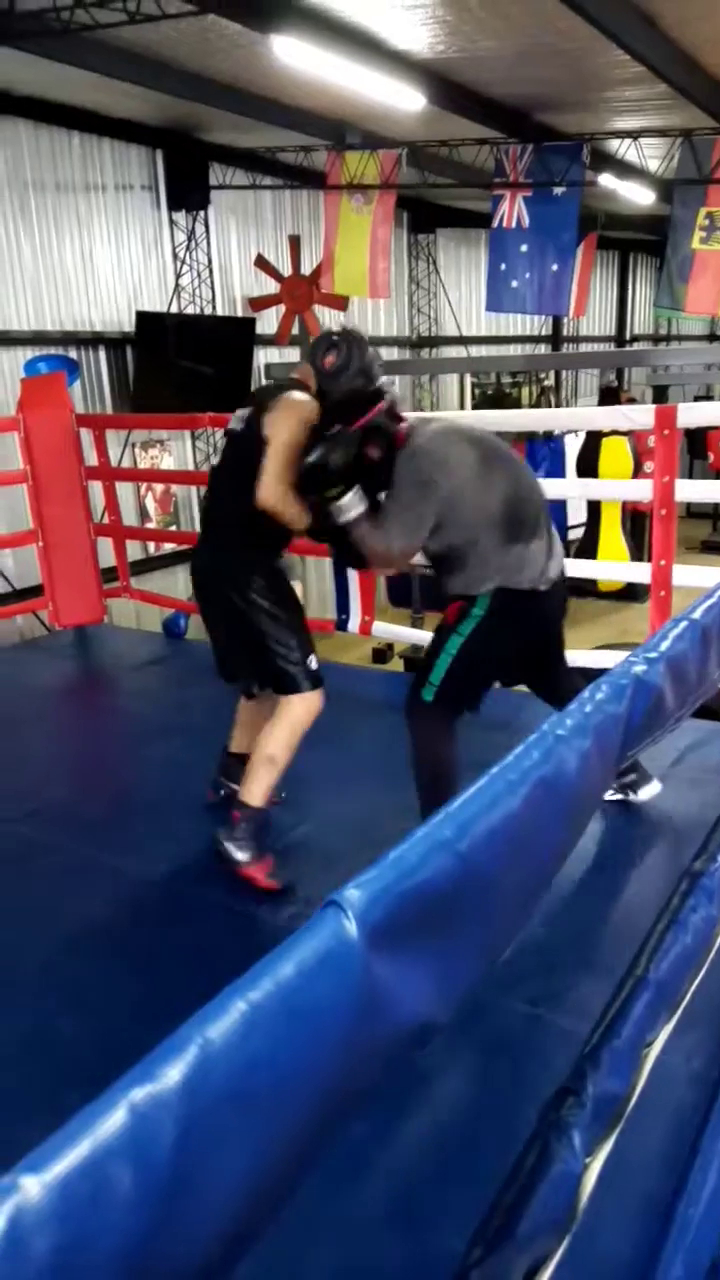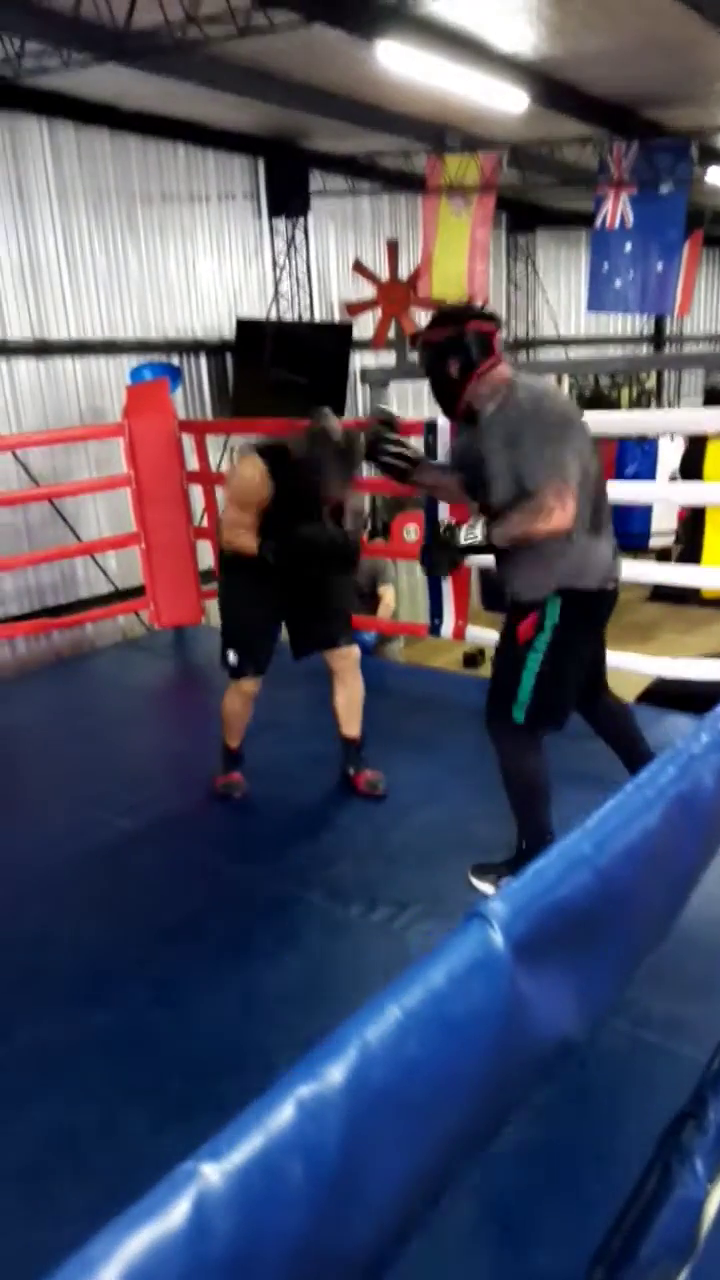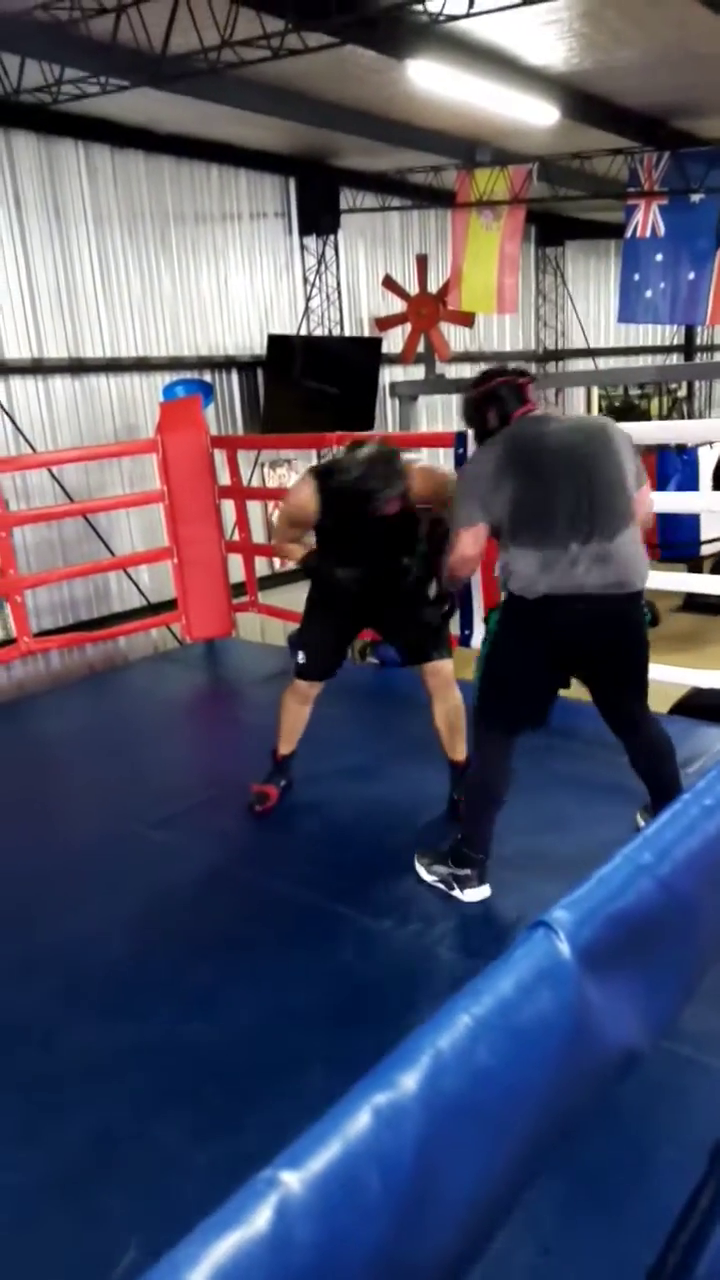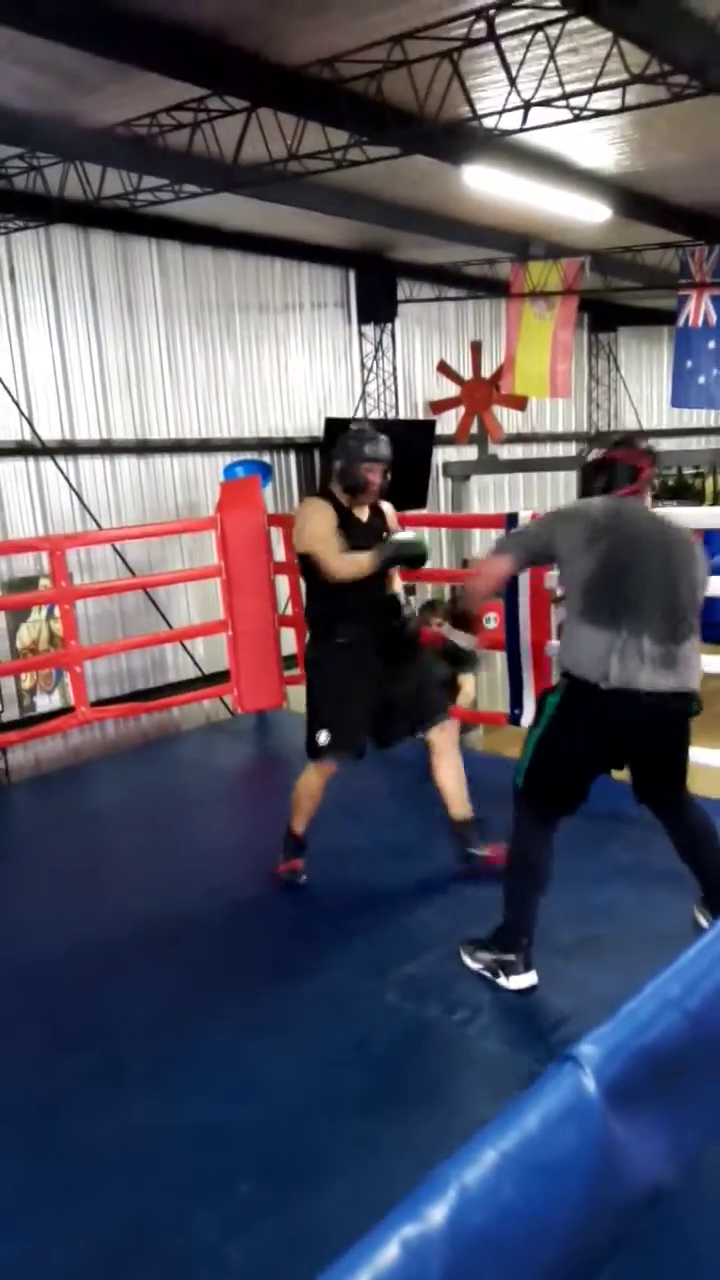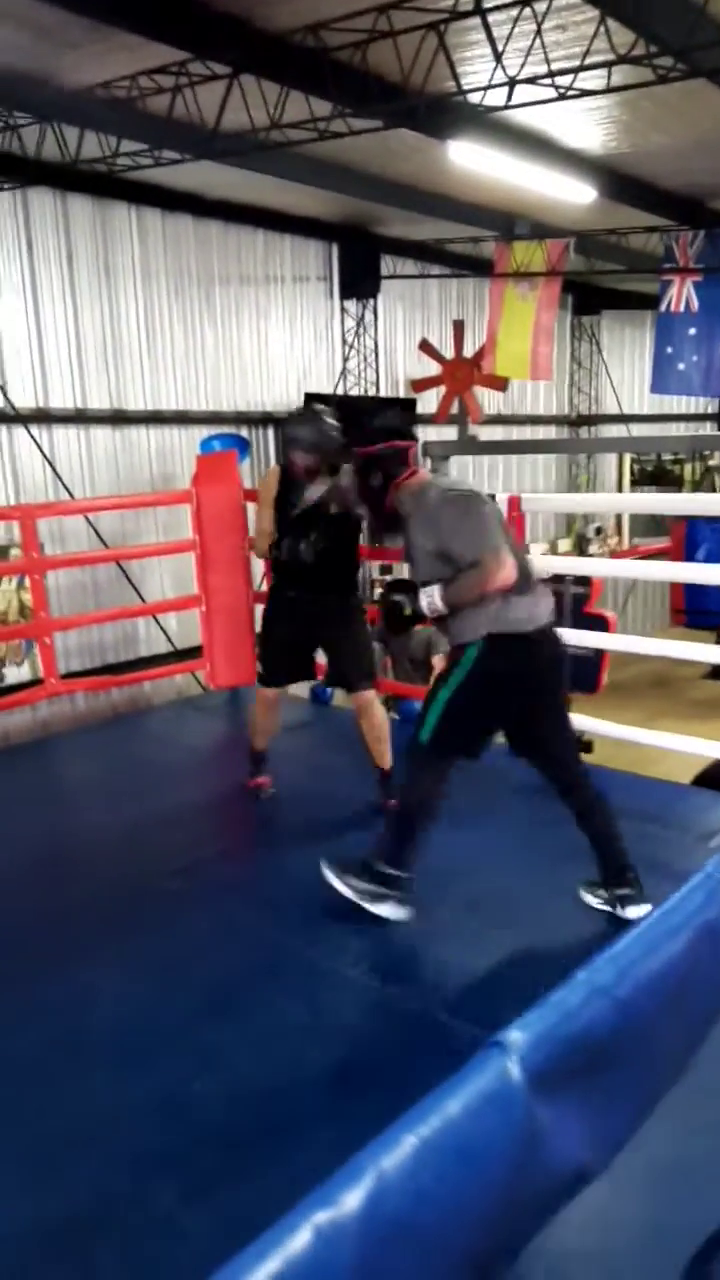
dt=1s
person 1, frame 1
left shoulder: (418, 467)
right shoulder: (437, 434)
left elbow: (392, 556)
left wrist: (344, 499)
left hip: (499, 595)
right hip: (540, 579)
left knee: (428, 710)
right knee: (553, 678)
right ankle: (630, 776)
person 1, frame 2
left shoulder: (530, 410)
right shoulder: (484, 419)
left elbow: (554, 513)
right elbow: (456, 482)
left wrist: (474, 534)
right wrist: (401, 460)
left hip: (560, 594)
right hip: (581, 581)
left knee: (512, 722)
right knee: (588, 692)
left ankle: (534, 862)
person 1, frame 3
left shoulder: (486, 460)
right shoulder: (606, 432)
left elbow: (464, 555)
right elbow: (641, 514)
left wrist: (450, 587)
left hip: (537, 608)
right hip: (618, 599)
left knee: (494, 732)
right knee: (633, 718)
left ankle: (468, 864)
person 1, frame 4
left shoulder: (572, 519)
left elbow: (488, 573)
left hip: (594, 691)
right hip: (672, 695)
left knee: (536, 812)
right knee: (673, 802)
left ankle: (511, 950)
person 1, frame 5
left shoulder: (447, 502)
right shoulder: (424, 500)
left elbow: (500, 571)
left wrist: (435, 599)
left hip: (497, 649)
right hip: (534, 642)
left knee: (426, 756)
right knee: (559, 761)
left ankle: (389, 879)
right ankle: (623, 885)
person 2, frame 1
left shoulder: (275, 401)
right shoulder: (299, 406)
right elbow: (270, 495)
right wrist: (335, 537)
left hip: (229, 563)
right hip: (241, 571)
left knee: (267, 678)
right knee: (303, 696)
left ankle: (231, 775)
right ankle: (244, 829)
person 2, frame 2
left shoulder: (341, 459)
right shoulder: (256, 472)
left elbow: (342, 518)
right elbow: (233, 536)
left wrist: (345, 543)
right wrist: (283, 552)
left hip: (313, 568)
right hip: (252, 570)
left knee: (347, 657)
right knee: (246, 681)
left ankle: (354, 760)
right ankle: (231, 763)
person 2, frame 3
left shoulder: (416, 479)
right shoulder: (310, 493)
left elbow: (446, 510)
right elbow: (284, 540)
left wrist: (427, 559)
right wrist: (326, 572)
left hip: (404, 581)
right hip: (339, 583)
left knee: (441, 673)
right knee: (306, 683)
left ankle: (461, 786)
right ankle: (278, 771)
person 2, frame 4
left shoulder: (383, 513)
right shoulder: (317, 512)
right elbow: (340, 567)
left wrist: (399, 610)
right wrist: (392, 552)
left hip: (392, 645)
right hip: (340, 652)
left knee: (443, 733)
right knee: (326, 761)
left ankle: (467, 838)
right ankle: (293, 846)
person 2, frame 5
left shoulder: (347, 479)
right shoulder: (275, 479)
right elbow: (262, 542)
right wrist: (284, 549)
left hip: (340, 602)
right hip: (290, 601)
left knee: (364, 696)
right knee: (267, 692)
left ankle: (388, 782)
right ankle: (258, 763)
